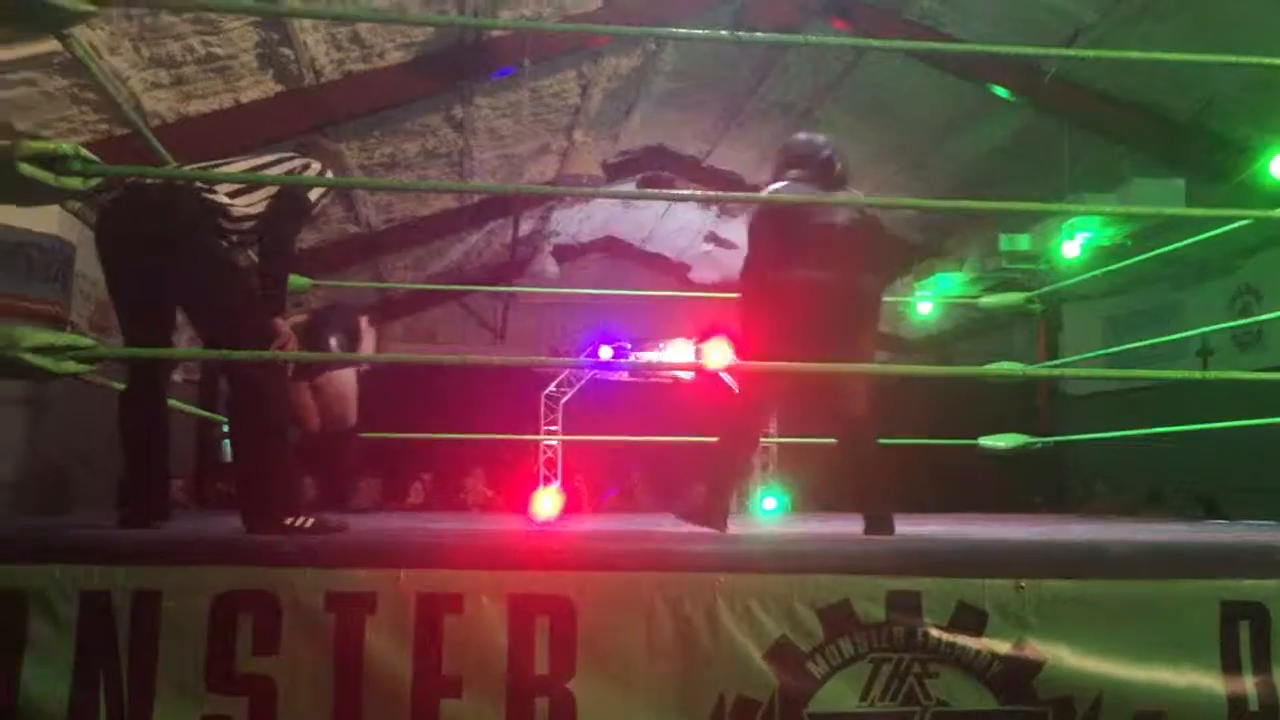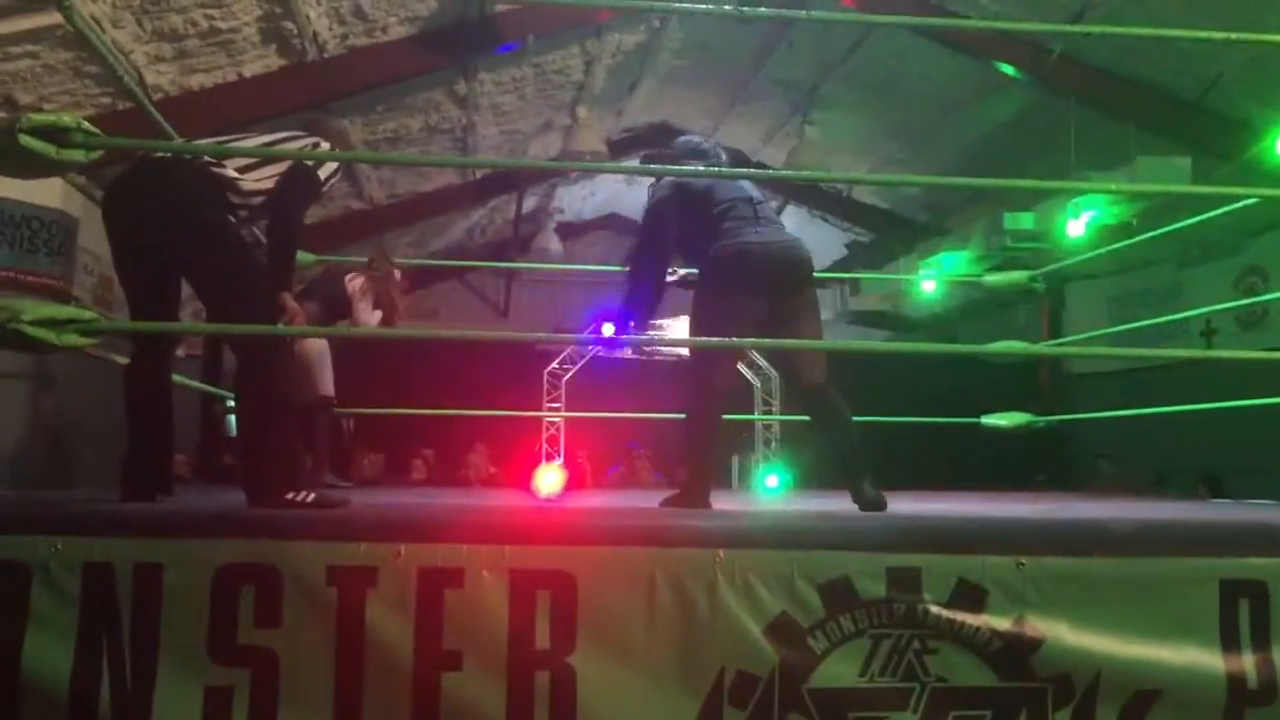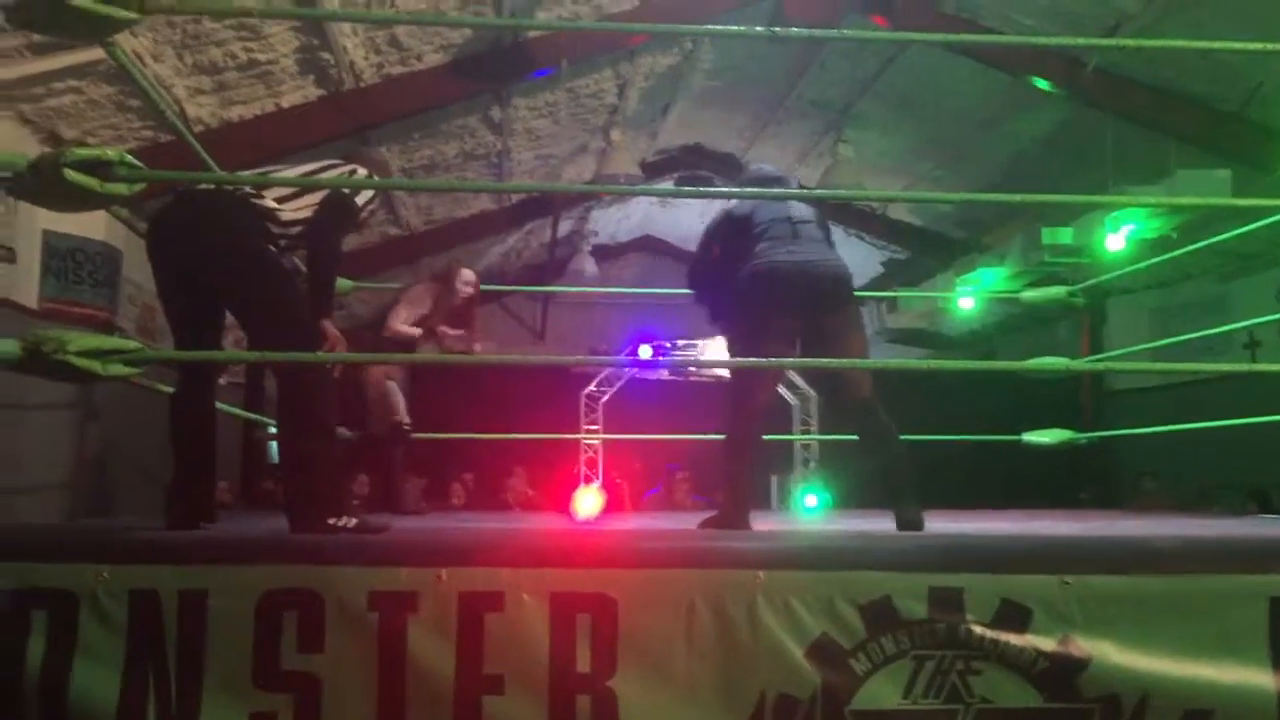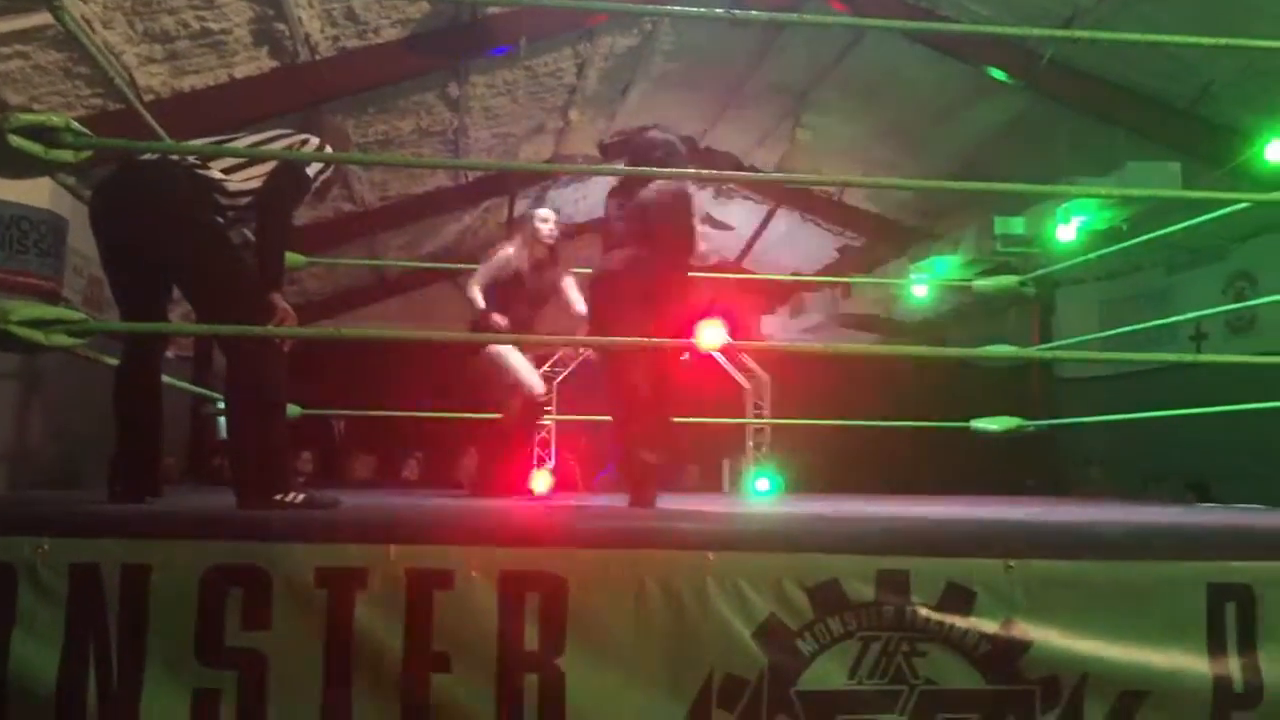
dt=0.7s
person 1, frame 1
left shoulder: (262, 167)
right shoulder: (316, 172)
right elbow: (278, 230)
right wrist: (273, 313)
left hip: (121, 213)
right hip: (182, 222)
left knee: (147, 365)
right knee: (257, 360)
left ankle: (140, 506)
right ankle: (274, 511)
person 1, frame 2
left shoulder: (269, 146)
right shoulder: (326, 152)
right elbow: (287, 206)
right wrist: (281, 290)
left hip: (128, 189)
right hip: (189, 197)
left knee: (152, 340)
right knee: (262, 337)
left ankle: (143, 481)
right ankle: (276, 485)
person 1, frame 3
left shoulder: (307, 175)
right shoulder: (364, 179)
right elbow: (325, 232)
right wrist: (322, 317)
left hip: (172, 221)
right hip: (230, 229)
left knee: (197, 369)
right knee: (304, 365)
left ankle: (187, 508)
right ankle: (320, 512)
person 1, frame 4
left shoulder: (265, 145)
right shoulder: (317, 148)
right elbow: (276, 203)
right wrist: (271, 289)
left hip: (116, 192)
right hip: (176, 199)
left knee: (142, 341)
right knee: (253, 339)
left ankle: (130, 481)
right ankle: (266, 488)
person 2, frame 1
left shoulder: (777, 197)
right shoulder: (858, 205)
left elbow: (758, 268)
right elbow: (881, 263)
left wrist: (750, 323)
left hip: (797, 306)
right hip: (855, 305)
left knee: (749, 410)
right knee: (854, 418)
left ankle: (714, 505)
right ankle: (877, 515)
person 2, frame 2
left shoulder: (675, 186)
right shoulder: (743, 184)
left elbow: (653, 252)
left wrist: (635, 309)
right wrist: (692, 277)
left hip: (739, 270)
right hip: (793, 263)
left knee: (708, 387)
right knee: (814, 384)
left ankle: (697, 489)
right ankle: (863, 483)
person 2, frame 3
left shoulder: (734, 213)
right shoulder: (808, 212)
left elbow: (701, 277)
left wrist: (725, 307)
left hip: (772, 286)
right hip: (831, 283)
left knee: (748, 407)
right knee: (862, 402)
left ankle: (734, 511)
right ankle: (905, 504)
person 2, frame 4
left shoulder: (617, 195)
right shoulder: (670, 191)
left hip: (610, 288)
right hip: (655, 290)
left knee: (625, 396)
right knee: (659, 392)
left ankle: (641, 484)
right ankle: (648, 466)
person 3, frame 1
left shoulder: (317, 318)
right shoulder: (363, 322)
left hip: (301, 360)
right hip: (333, 359)
left knee: (311, 433)
right knee: (344, 430)
left ankle: (326, 495)
right ankle: (344, 496)
person 3, frame 2
left shoulder: (348, 279)
right shoulder: (363, 283)
right elbow: (363, 326)
right wrist: (382, 310)
right hip: (307, 327)
left knee: (305, 400)
right knee: (322, 398)
right ankle: (320, 471)
person 3, frame 3
left shoulder: (449, 309)
right shoulder: (425, 293)
left elbow: (443, 345)
right elbow: (391, 328)
left wrist: (469, 348)
right wrist: (432, 332)
left hip: (398, 362)
left knee: (384, 429)
right knee: (399, 426)
right ankle: (395, 497)
person 3, frame 4
left shoulder: (553, 269)
right shoulder: (511, 254)
left elbow: (578, 304)
right elbow: (473, 286)
right wrist: (487, 316)
left hip: (519, 339)
right hip: (494, 337)
left knee: (520, 410)
right knee: (536, 395)
left ankle: (486, 477)
